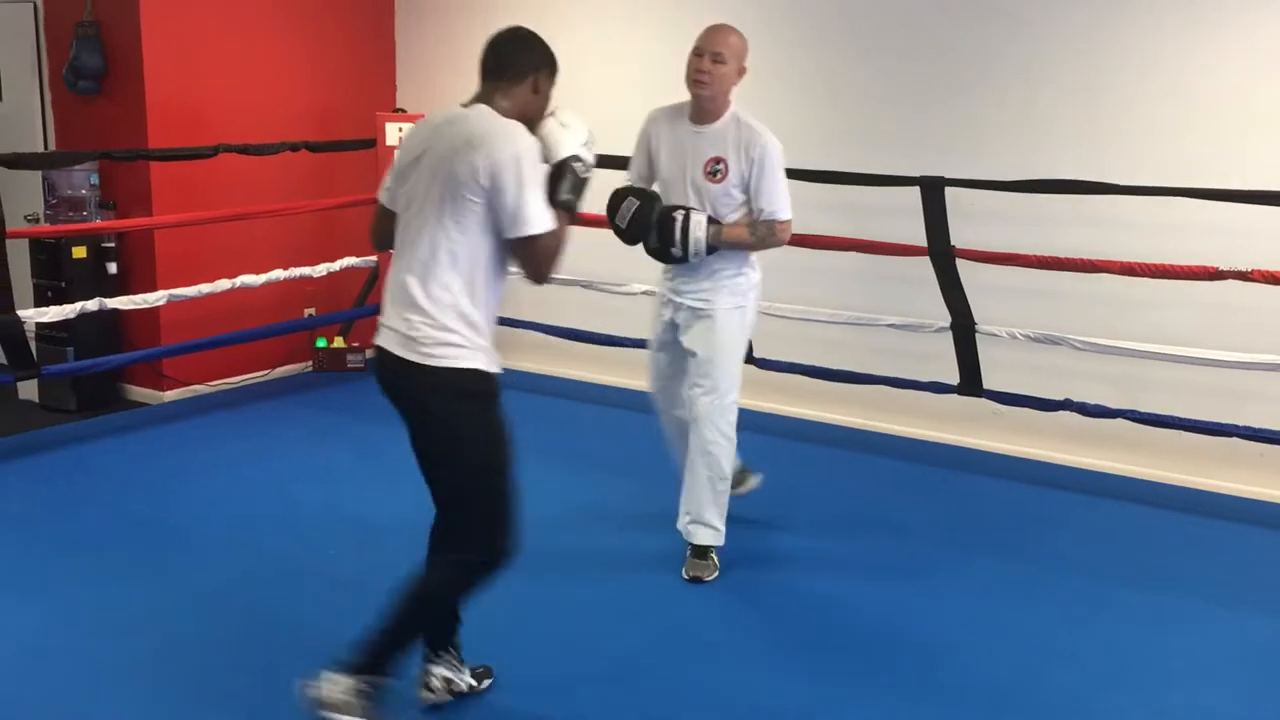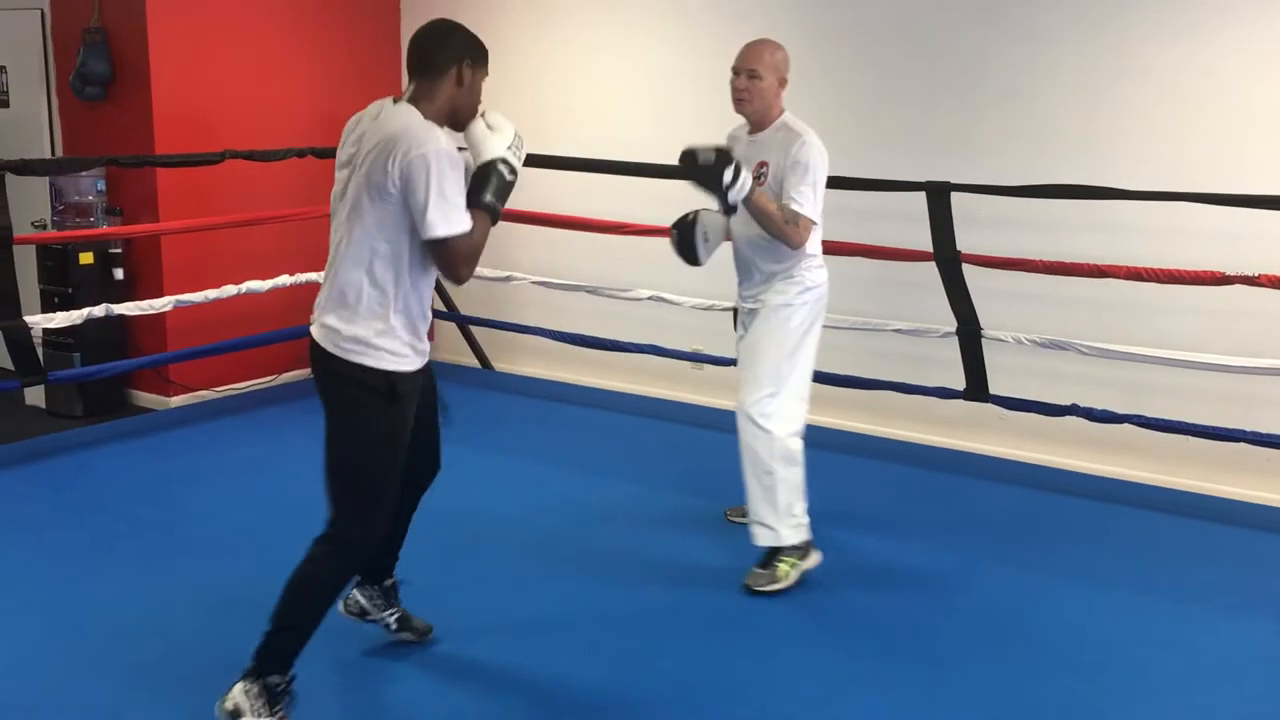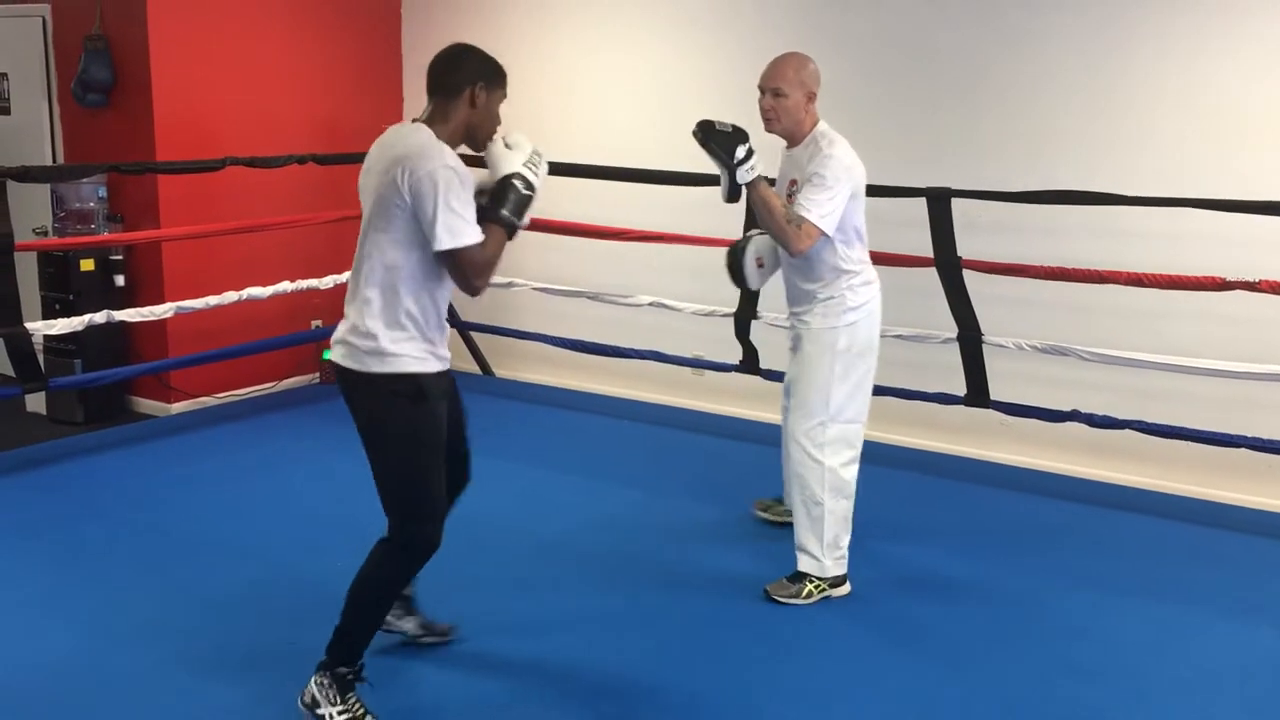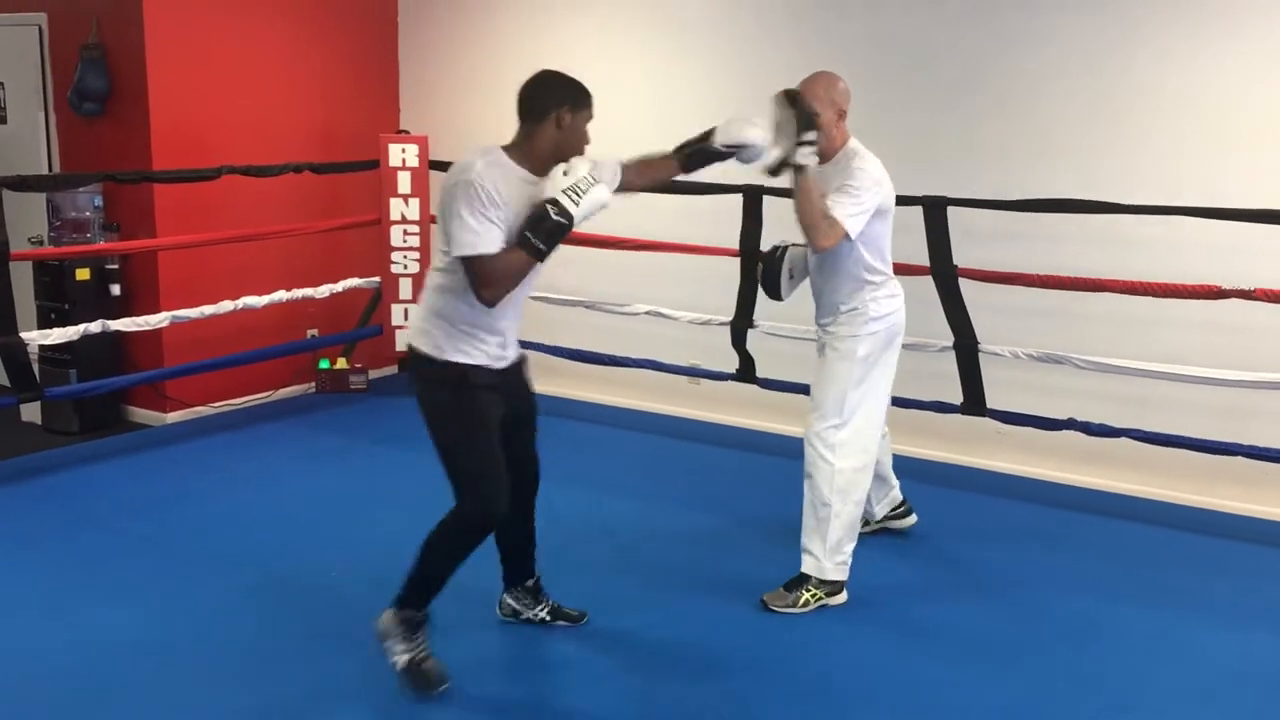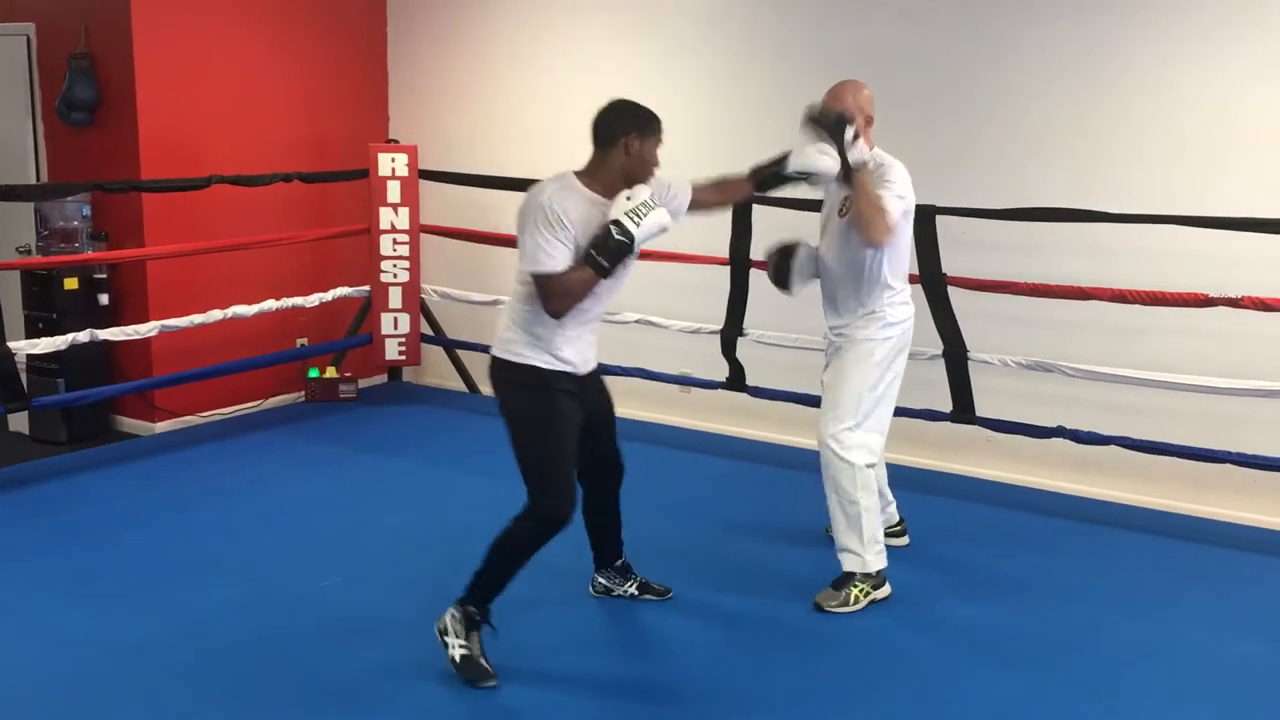
dt=0.4s
person 1, frame 1
left shoulder: (426, 132)
right shoulder: (514, 146)
left elbow: (385, 233)
right elbow: (539, 265)
right wrist: (567, 182)
left hip: (402, 351)
right hip: (447, 366)
left knee: (460, 513)
right knee: (482, 543)
left ankle: (440, 659)
person 1, frame 2
left shoulder: (369, 121)
right shoulder: (427, 145)
right elbow: (459, 264)
right wrist: (494, 178)
left hip: (388, 349)
right hip: (371, 360)
left knee: (419, 469)
right knee: (351, 530)
left ankle: (374, 589)
person 1, frame 3
left shoulder: (397, 141)
right shoulder: (437, 164)
right elbow: (474, 274)
left wrist: (485, 201)
right wrist: (512, 196)
left hip: (407, 357)
right hip: (393, 368)
left knee: (449, 480)
right knee: (416, 529)
left ankle: (391, 605)
person 1, frame 4
left shoulder: (557, 174)
right shoulder: (478, 178)
left elbow: (649, 170)
right elbow: (488, 287)
left wrist: (718, 144)
right wrist: (554, 219)
left hip: (498, 357)
right hip: (448, 362)
left knee: (523, 480)
right knee: (483, 504)
left ankle: (522, 593)
right ankle: (404, 618)
person 1, frame 5
left shoulder: (636, 194)
right shoulder: (551, 203)
left elbow: (720, 193)
right elbow: (558, 299)
left wrist: (789, 165)
right wrist: (617, 240)
left hip: (578, 367)
right hip: (530, 368)
left knee: (606, 473)
right knee: (551, 506)
left ankle: (611, 572)
right ankle: (464, 618)
person 2, frame 1
left shoulder: (755, 142)
right shoulder: (659, 124)
left elbow: (778, 230)
right elbow: (637, 188)
left wrist: (707, 233)
right wrist: (632, 207)
left hip: (724, 295)
right hip: (673, 285)
left knee: (710, 413)
right knee: (672, 396)
left ankle: (703, 537)
right ankle: (731, 473)
person 2, frame 2
left shoulder: (800, 144)
right shoulder: (736, 140)
left elbow: (797, 233)
left wrist: (740, 187)
right wrist: (705, 223)
left hip: (791, 293)
right hip: (755, 292)
left knee: (762, 407)
right knee: (767, 403)
left ankle: (790, 542)
right ankle: (779, 505)
person 2, frame 3
left shoulder: (831, 158)
right shoulder: (794, 151)
left elbow: (799, 239)
left wrist: (747, 175)
right wrist: (765, 250)
left hip: (841, 313)
right hip: (813, 310)
left knee: (818, 433)
right knee: (800, 410)
left ankle: (825, 569)
right ankle: (798, 502)
person 2, frame 4
left shoulder: (861, 172)
right shoulder: (825, 165)
left elbow: (824, 236)
left wrist: (797, 163)
right wrist: (797, 260)
left hip: (864, 320)
right hip: (845, 317)
left knee: (832, 437)
right knee: (858, 422)
left ankle: (824, 574)
right ankle: (887, 504)
person 2, frame 5
left shoulder: (887, 172)
right shoulder: (837, 178)
left elbow: (876, 234)
left wrist: (852, 159)
right wrist: (807, 260)
left hip: (877, 326)
right hip: (846, 326)
left knee: (842, 438)
right knee: (857, 432)
left ankle: (866, 570)
right ankle: (885, 519)
